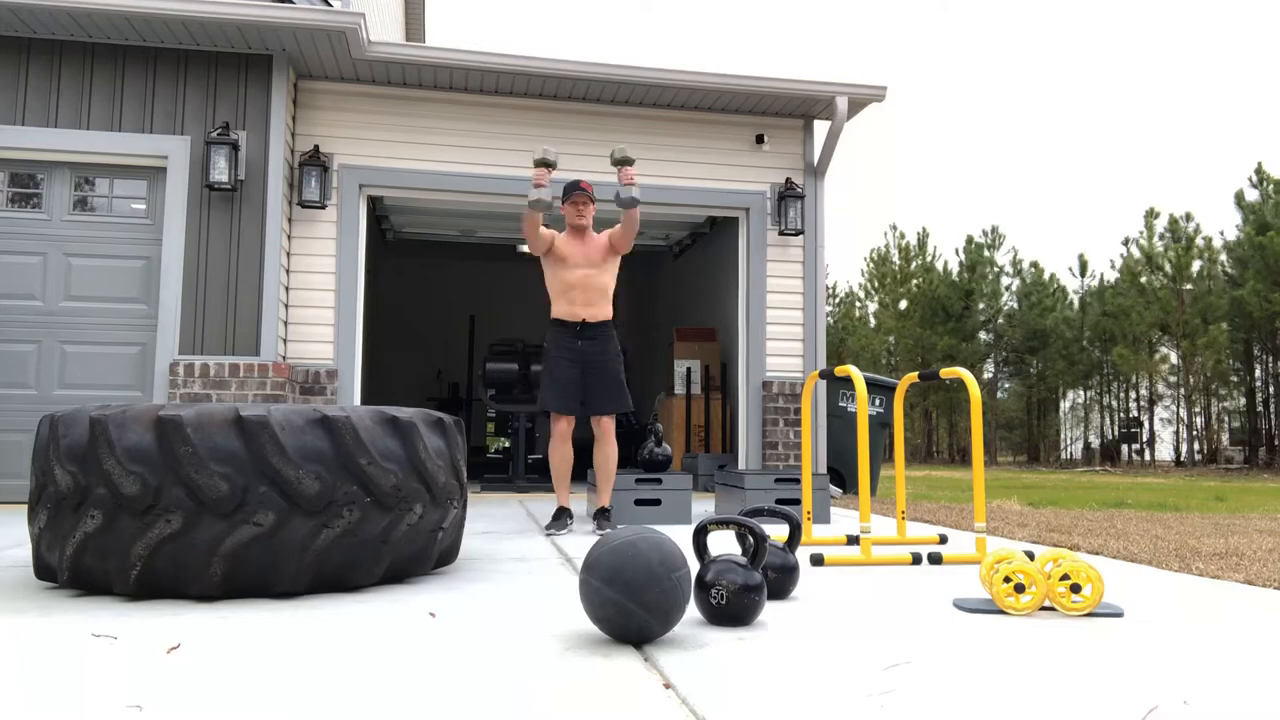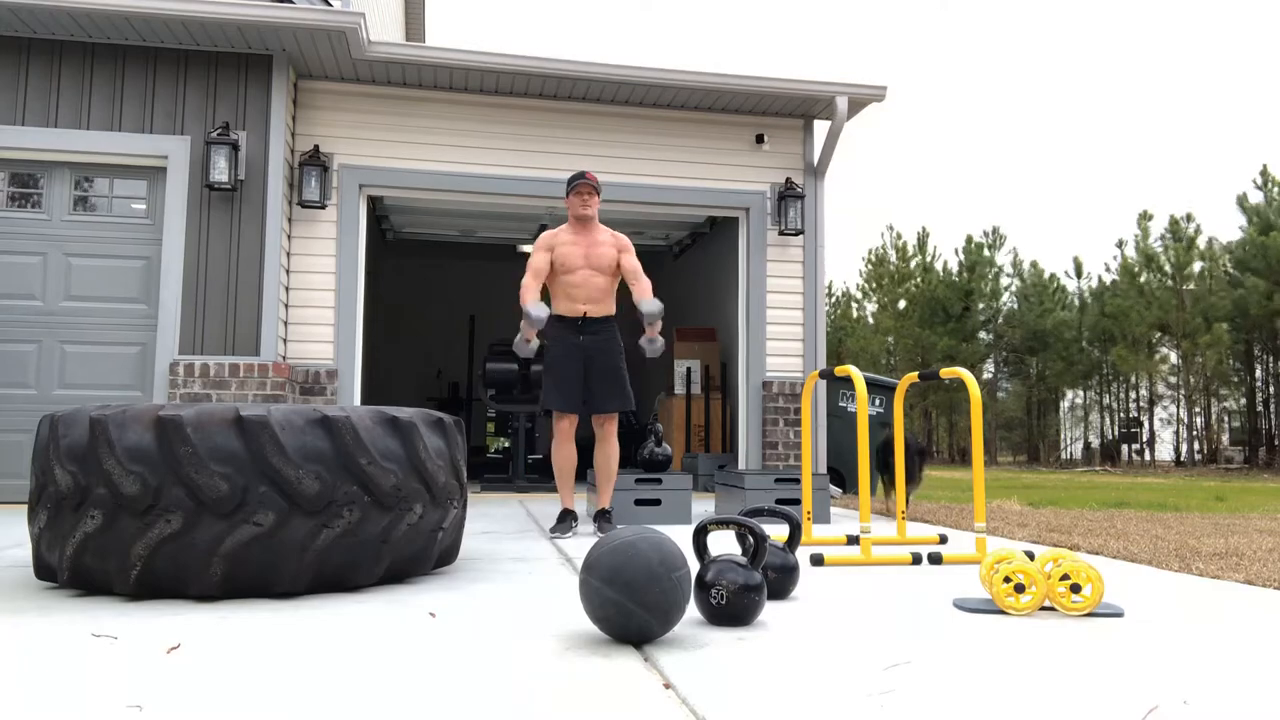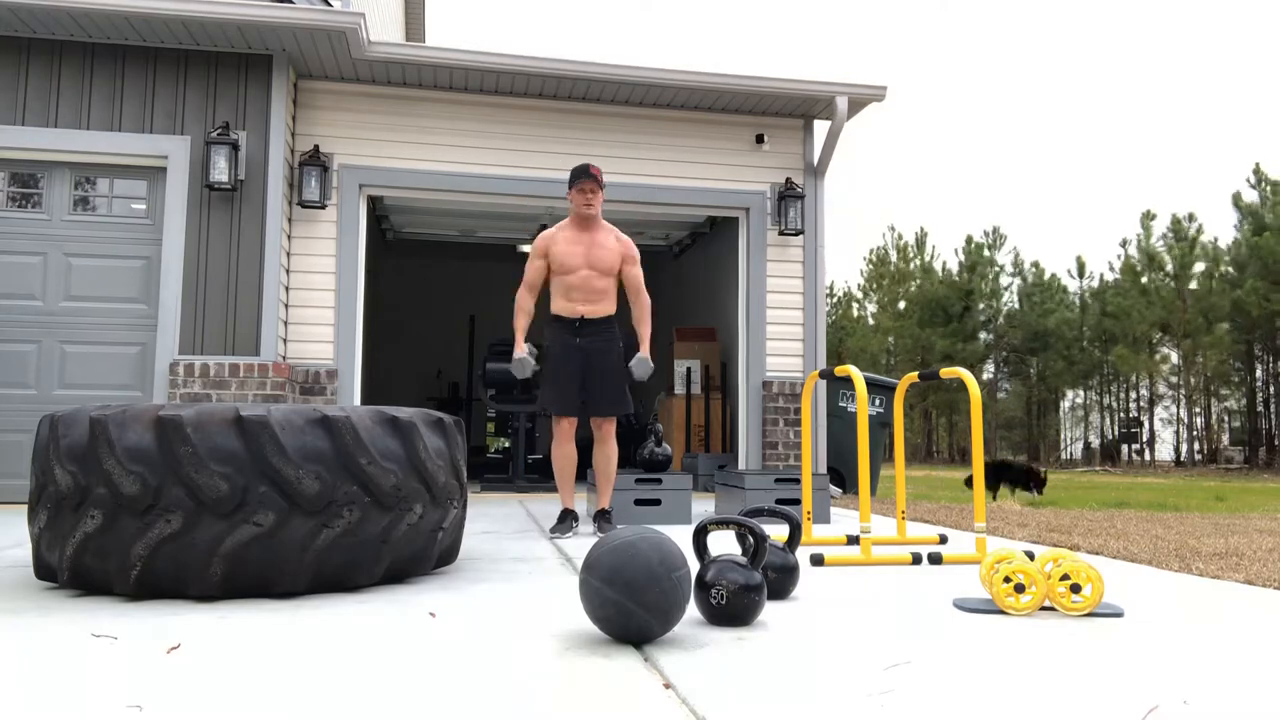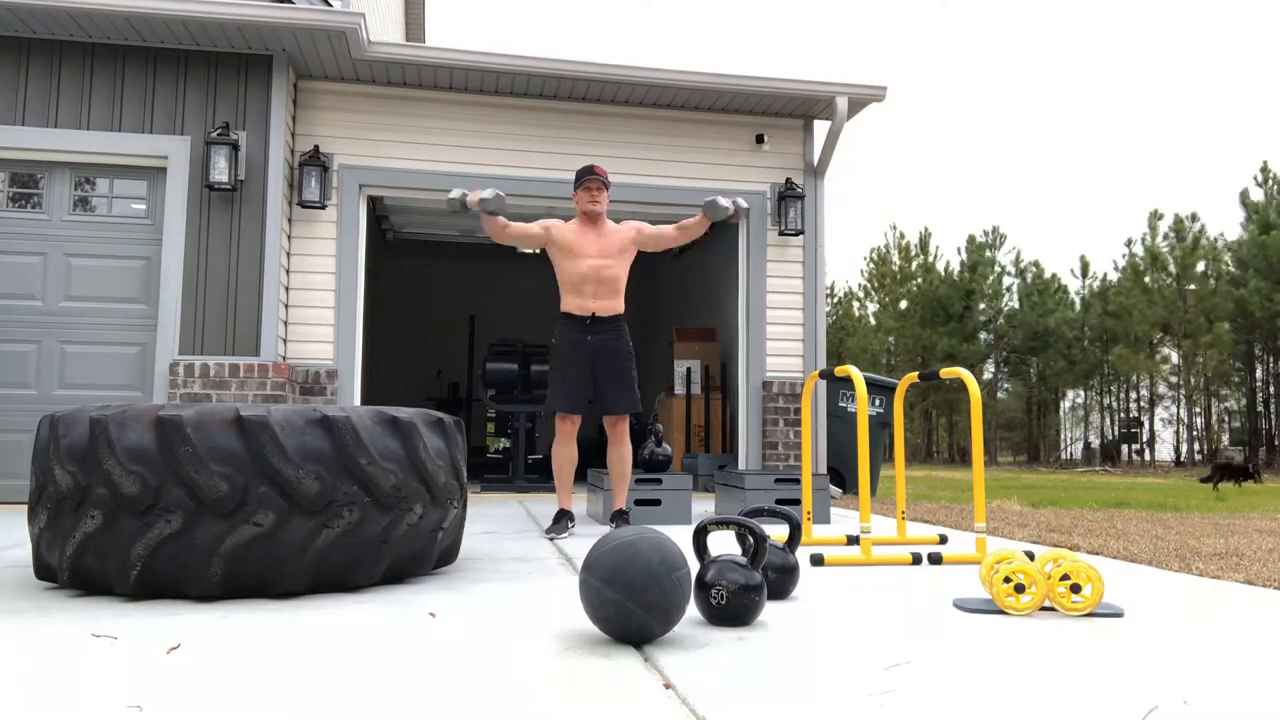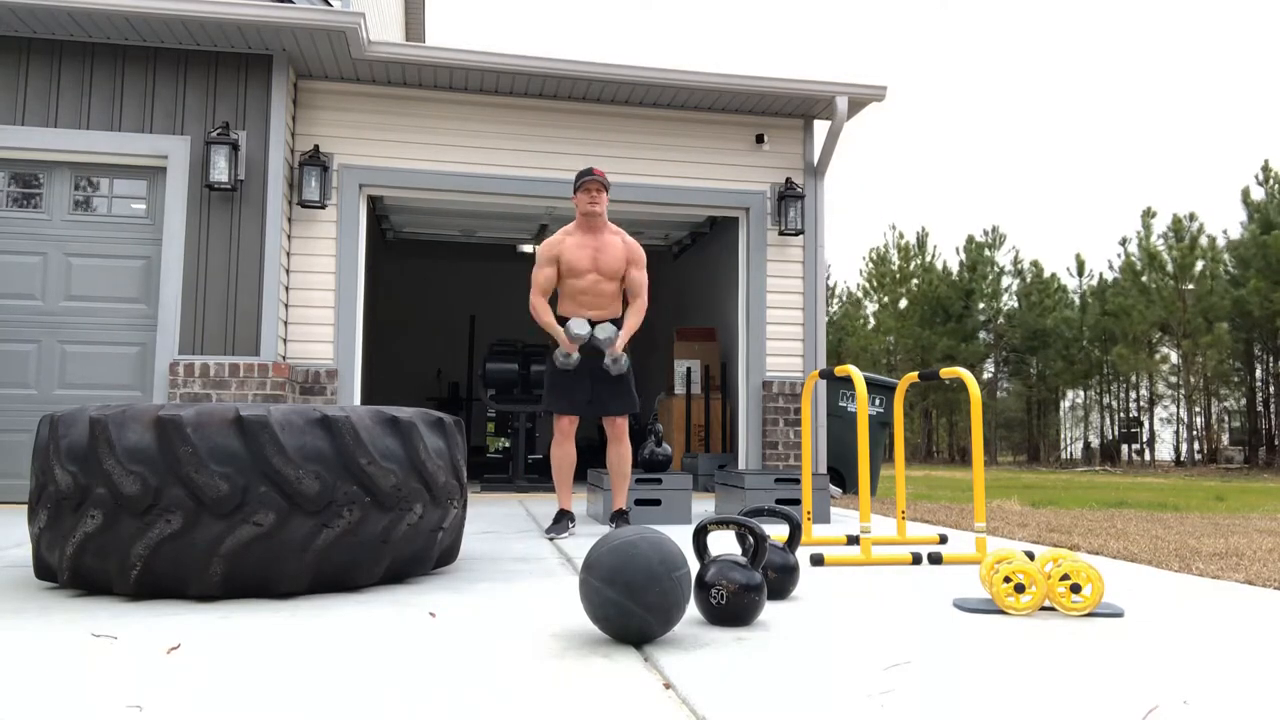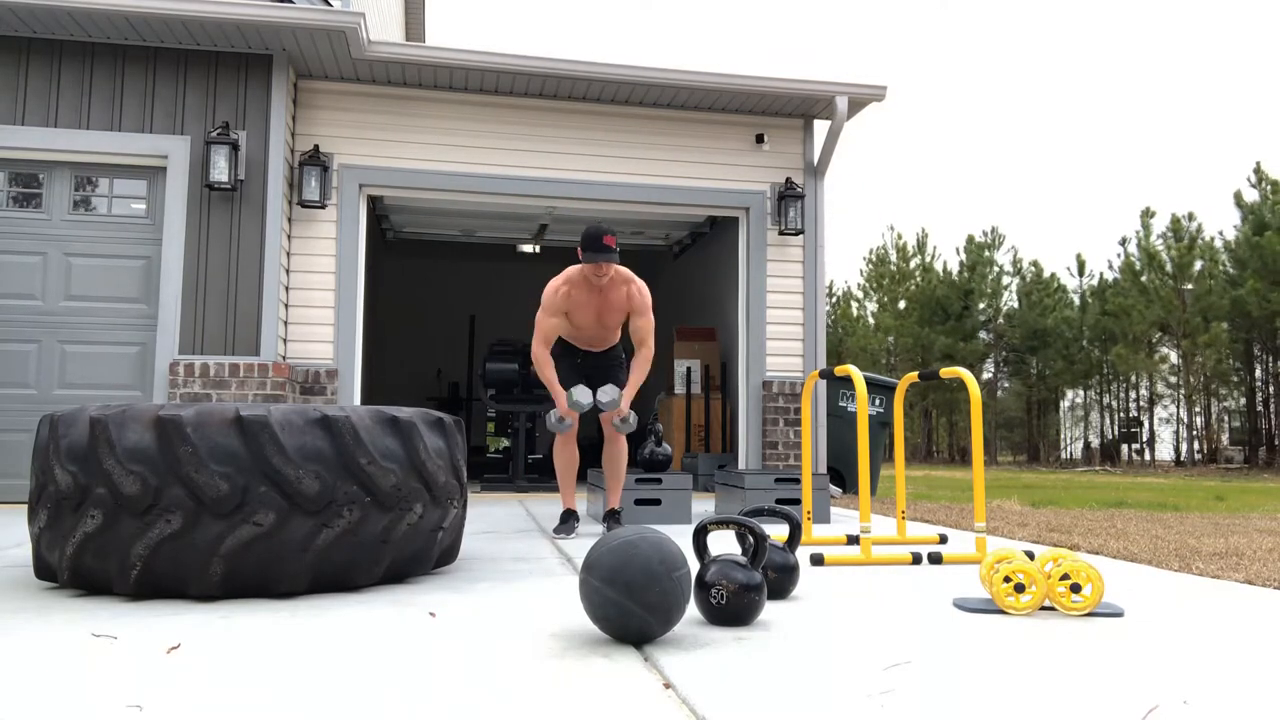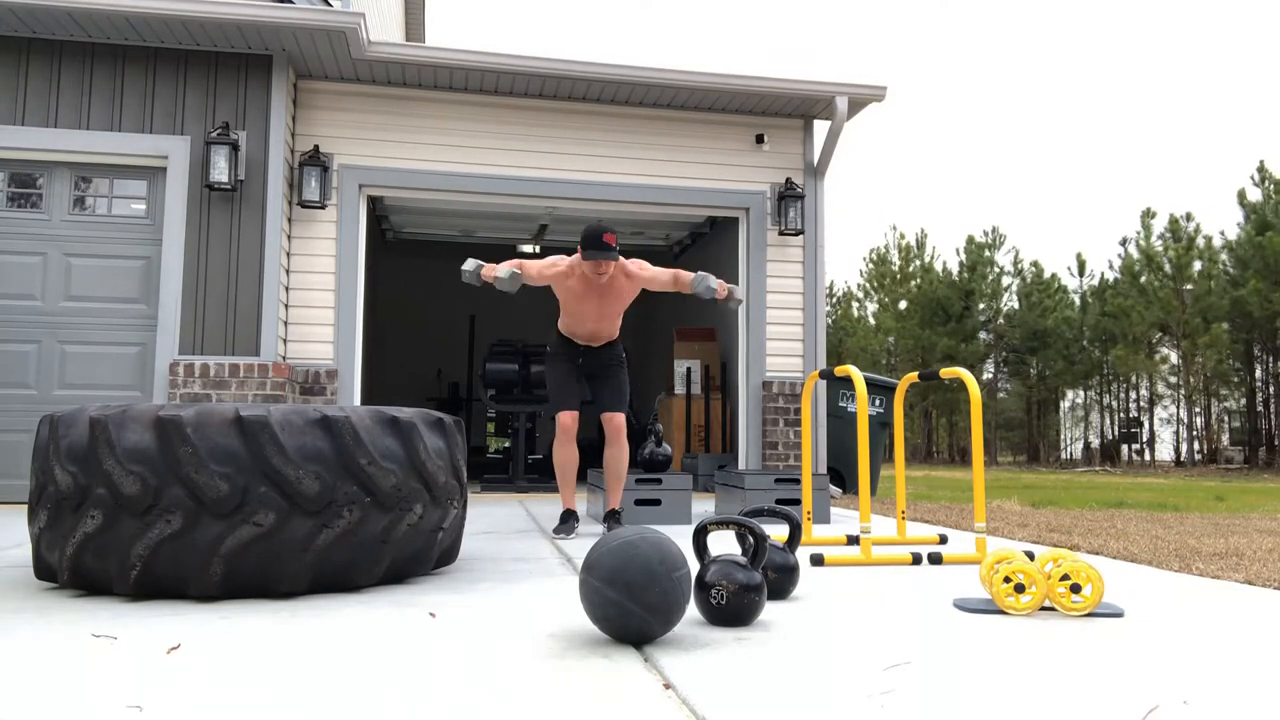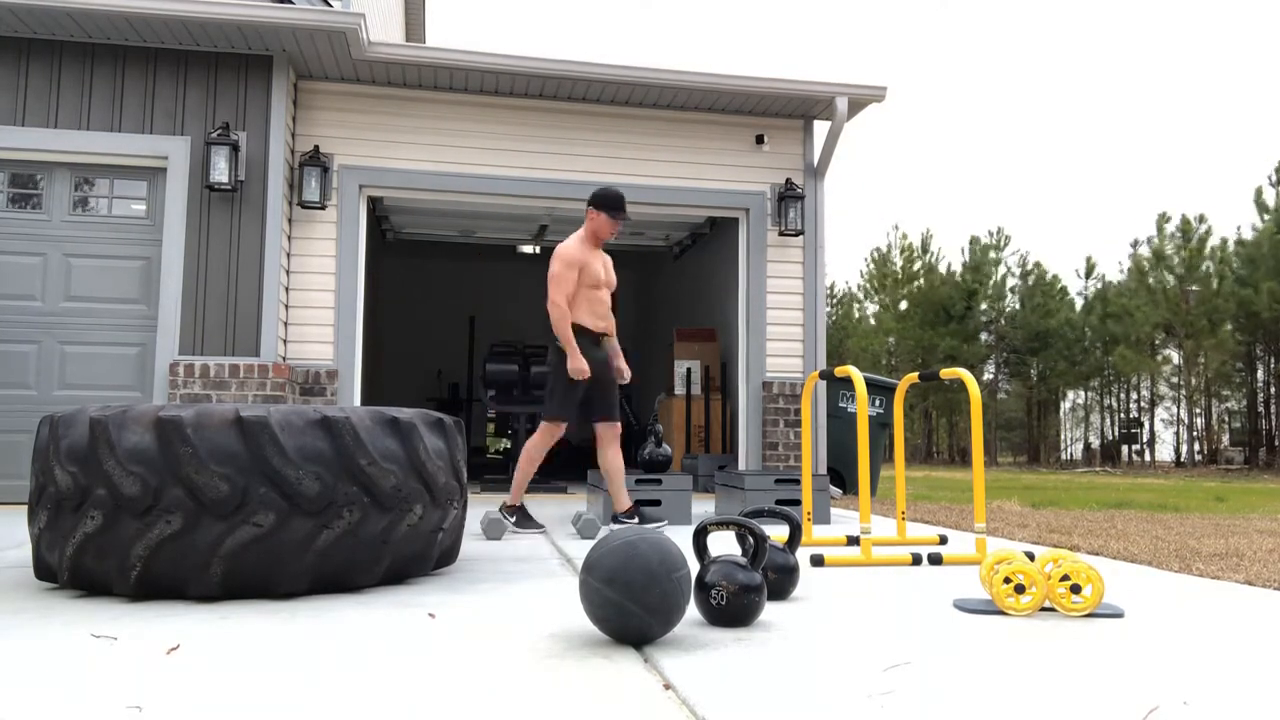
dt=0.4s
person 1, frame 1
left shoulder: (612, 243)
right shoulder: (550, 243)
left elbow: (631, 227)
right elbow: (530, 231)
left hip: (602, 338)
right hip: (563, 338)
left knee: (605, 426)
right knee: (561, 426)
left ankle: (603, 509)
right ankle: (563, 509)
person 1, frame 2
left shoulder: (618, 242)
right shoulder: (550, 240)
left elbow: (639, 280)
right elbow: (531, 280)
left hip: (604, 334)
right hip: (563, 334)
left knee: (607, 426)
right knee: (563, 425)
left ankle: (604, 511)
right ankle: (567, 511)
person 1, frame 3
left shoulder: (621, 244)
right shoulder: (548, 241)
left elbow: (639, 297)
right elbow: (527, 292)
left wrist: (645, 348)
right wrist: (520, 342)
left hip: (604, 335)
right hip: (562, 334)
left knee: (605, 428)
right knee: (563, 427)
left ankle: (604, 511)
right ankle: (567, 511)
person 1, frame 4
left shoulder: (630, 233)
right shoulder: (554, 232)
left elbow: (679, 235)
right elbow: (503, 233)
left wrist: (707, 216)
right wrist: (485, 210)
left hip: (613, 333)
right hip: (571, 332)
left knee: (618, 426)
right knee: (566, 424)
left ankle: (620, 512)
right ankle: (564, 512)
person 1, frame 5
left shoulder: (628, 245)
right shoulder: (555, 244)
left elbow: (639, 300)
right elbow: (537, 299)
left wrist: (623, 339)
right wrist: (561, 335)
left hip: (611, 338)
right hip: (566, 338)
left knee: (618, 427)
right knee: (564, 426)
left ankle: (620, 512)
right ankle: (564, 513)
person 1, frame 6
left shoulder: (634, 290)
right shoulder: (560, 288)
left elbow: (645, 349)
right elbow: (539, 348)
left wrist: (627, 397)
right wrist: (558, 395)
left hip: (609, 356)
right hip: (566, 354)
left knee: (615, 425)
right knee: (566, 425)
left ankle: (613, 512)
right ankle: (569, 512)
person 1, frame 7
left shoulder: (634, 273)
right shoulder: (560, 271)
left elbow: (675, 278)
right elbow: (518, 266)
right wrist: (495, 270)
left hip: (608, 351)
right hip: (566, 350)
left knee: (616, 425)
right knee: (566, 424)
left ankle: (613, 512)
right ankle: (568, 511)
person 1, frame 8
left shoulder: (603, 257)
right shoulder: (571, 251)
right elbow: (556, 305)
left wrist: (618, 356)
right wrist: (573, 353)
left hip: (597, 349)
right hip: (574, 348)
left knee: (610, 431)
right knee: (551, 430)
left ankle: (624, 511)
right ankle: (512, 505)
